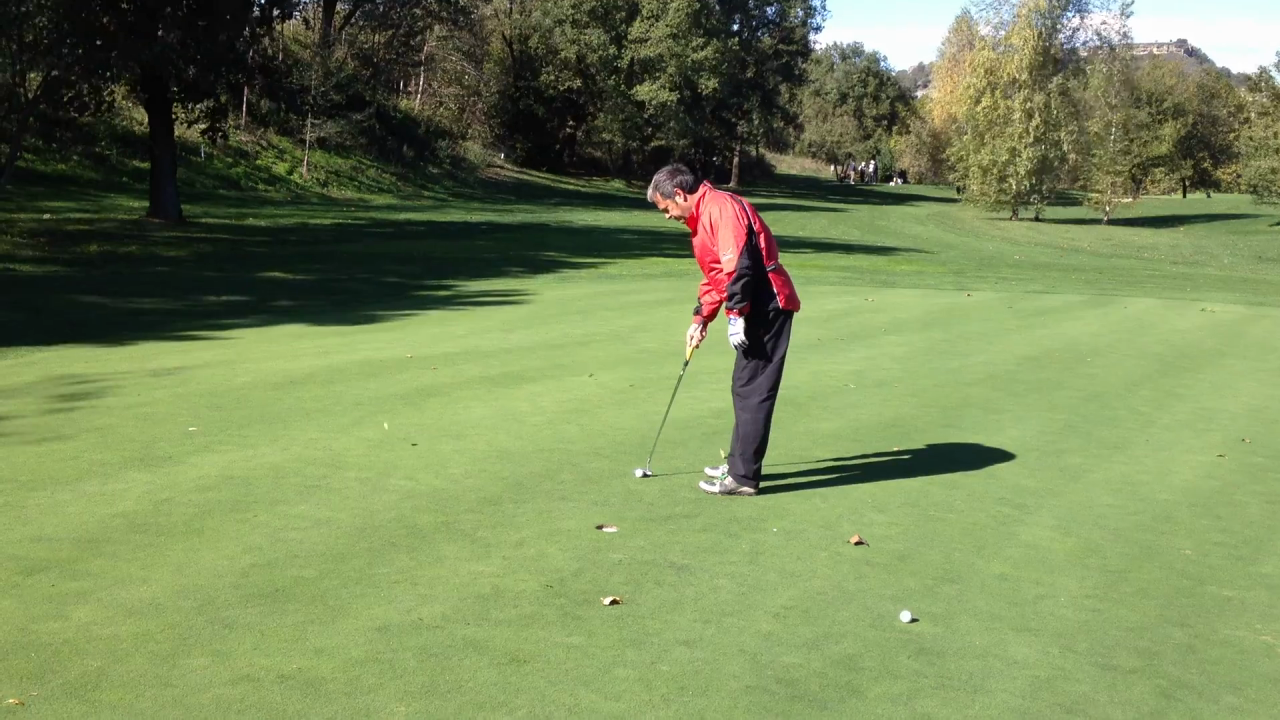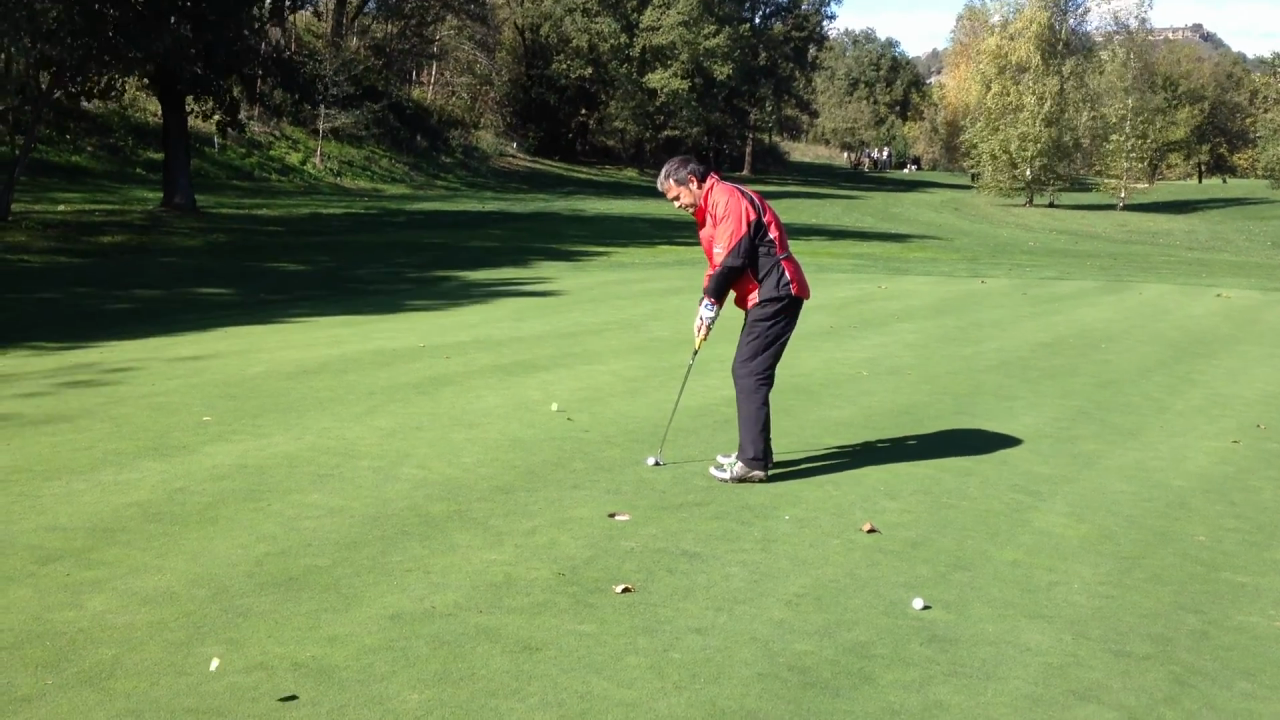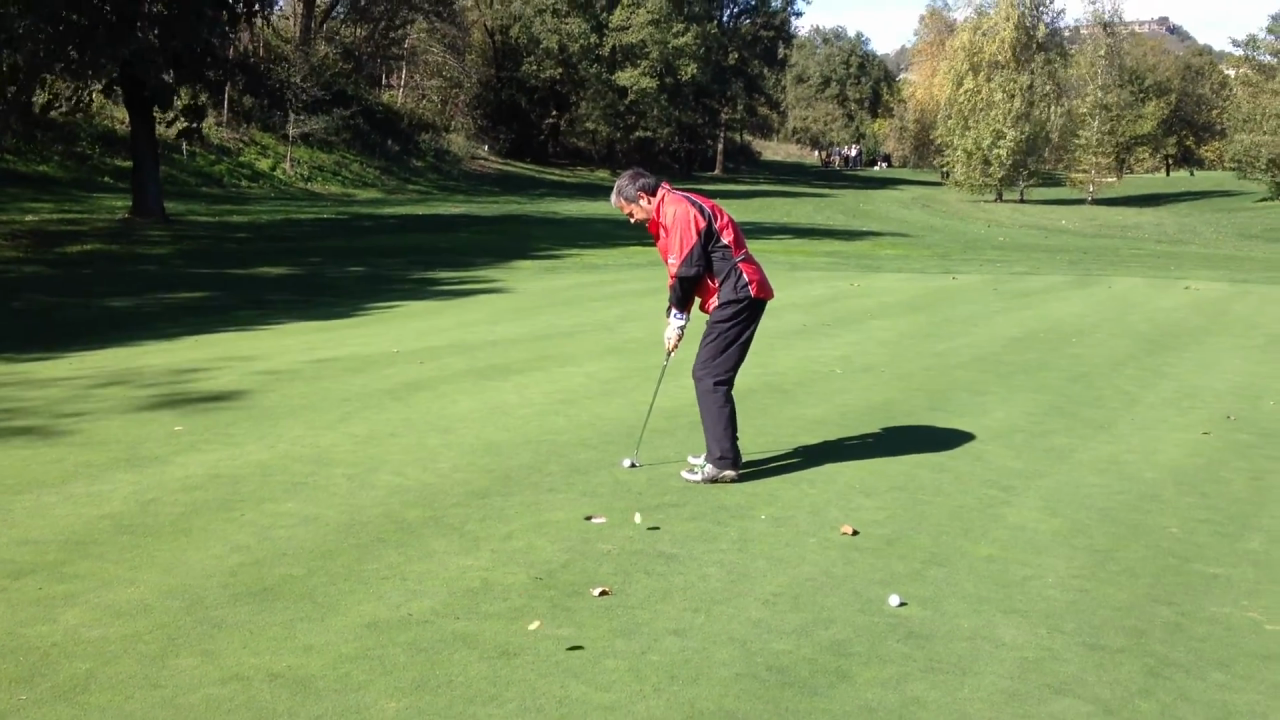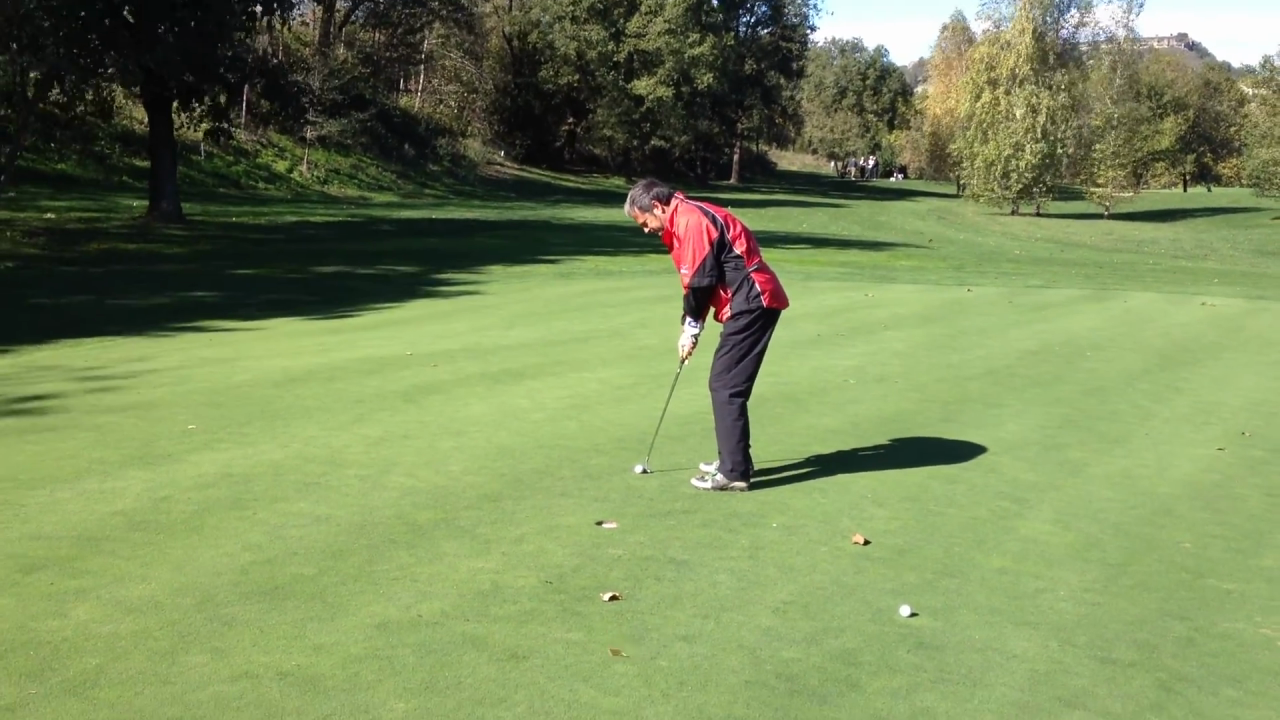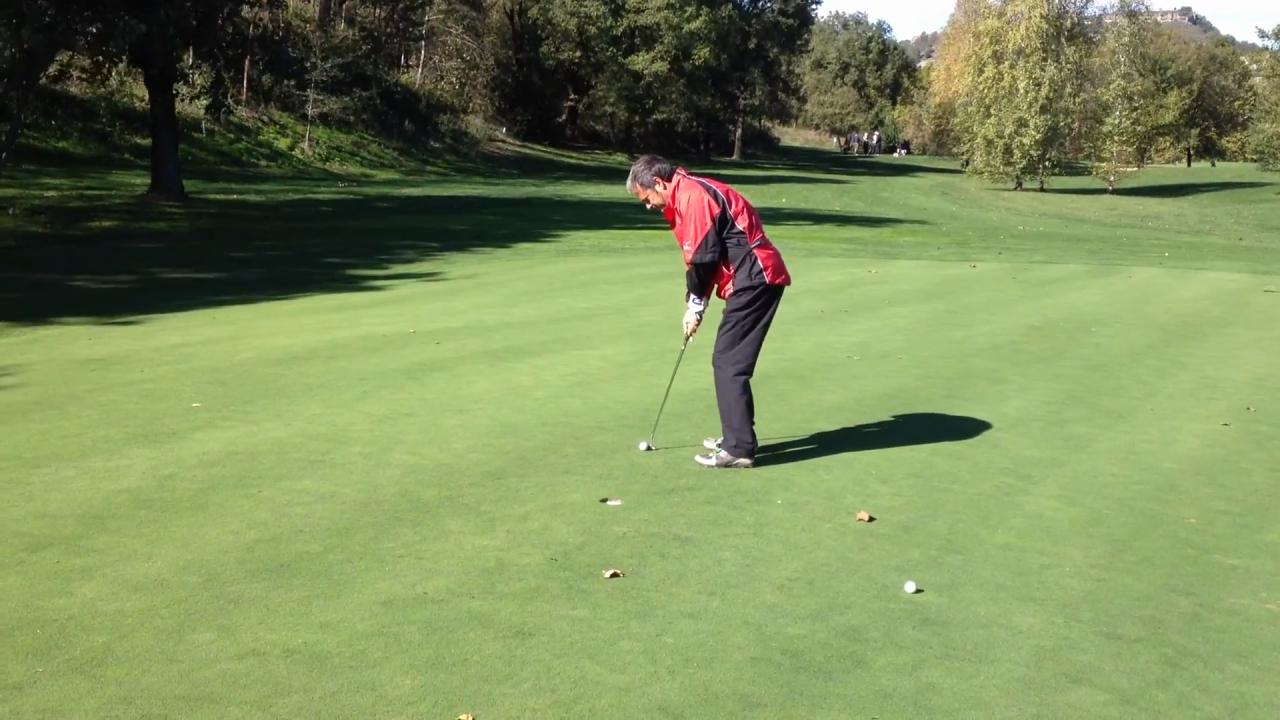
dt=1s
person 1, frame 1
left shoulder: (719, 206)
right shoulder: (700, 217)
left elbow: (739, 265)
right elbow: (715, 274)
left wrist: (735, 315)
right wrist: (701, 318)
left hip: (766, 305)
right hip: (757, 307)
left knee: (752, 389)
right knee: (745, 387)
left ankle: (743, 476)
right ankle: (740, 463)
person 1, frame 2
left shoulder: (728, 199)
right shoulder: (707, 209)
left elbow: (732, 260)
right elbow: (717, 263)
left wrist: (710, 303)
right wrist: (706, 308)
left hip: (776, 291)
right hip: (764, 295)
left knee: (749, 371)
right knee: (747, 370)
left ankle: (753, 461)
right ankle: (755, 450)
person 1, frame 3
left shoulder: (677, 209)
right shoulder: (669, 211)
left elbow: (687, 270)
right elbow: (681, 270)
left wrist: (677, 318)
right wrist: (675, 318)
left hip: (738, 293)
right hip: (735, 293)
left knee: (708, 374)
right knee: (712, 372)
left ankle: (723, 462)
right ankle: (721, 451)
person 1, frame 4
left shoulder: (690, 219)
right shoulder: (685, 220)
left elbow: (701, 280)
right elbow: (698, 279)
left wrist: (690, 328)
right wrist: (691, 326)
left hip: (752, 302)
right hip: (752, 302)
left knee: (724, 385)
right knee: (727, 383)
left ankle: (733, 471)
right ankle: (734, 460)
person 1, frame 5
left shoulder: (692, 195)
right shoulder: (688, 195)
left elbow: (703, 256)
right elbow: (701, 255)
left wrist: (695, 305)
right wrist: (696, 304)
left hip: (754, 278)
right hip: (755, 278)
left knee: (728, 362)
right knee: (731, 360)
left ankle: (739, 448)
right ankle: (739, 437)
